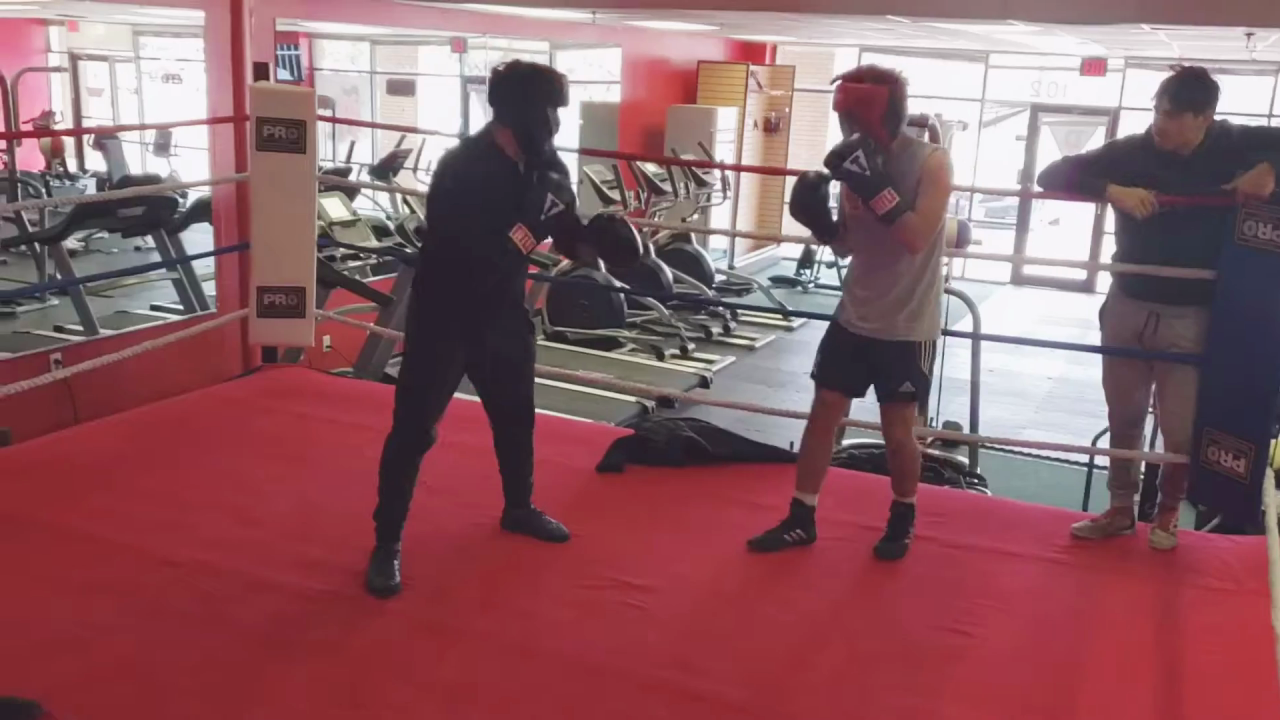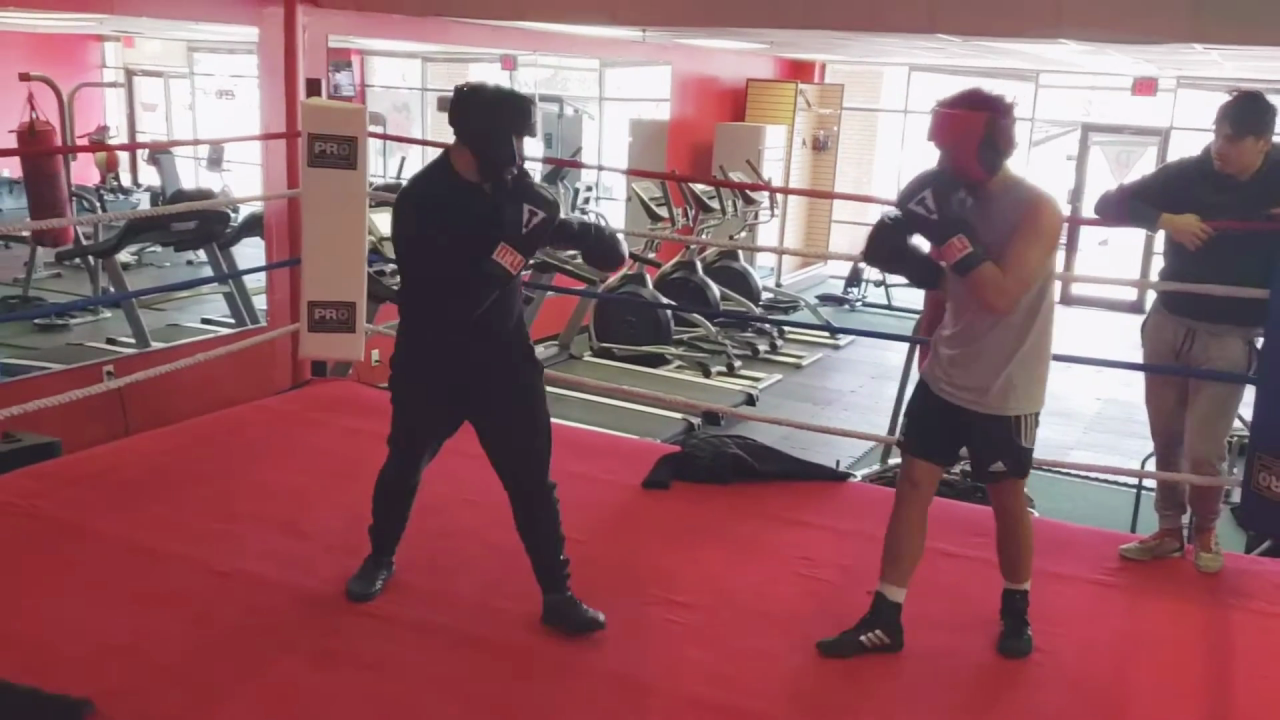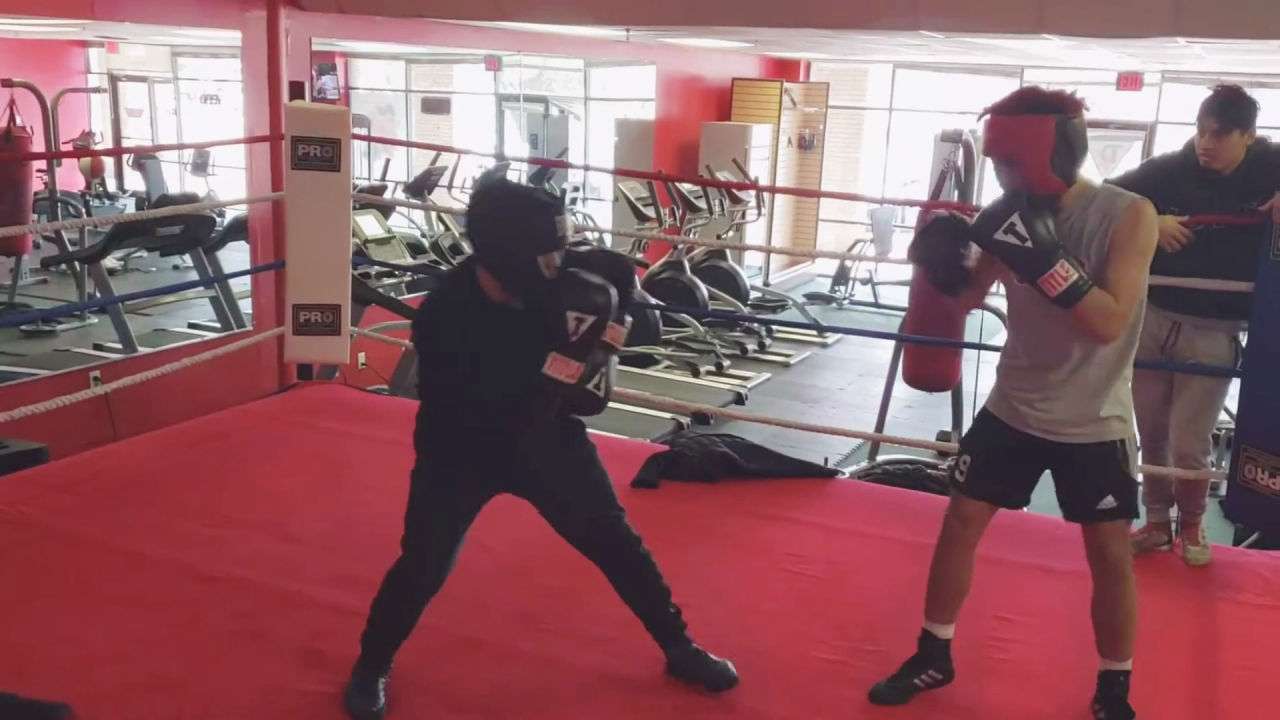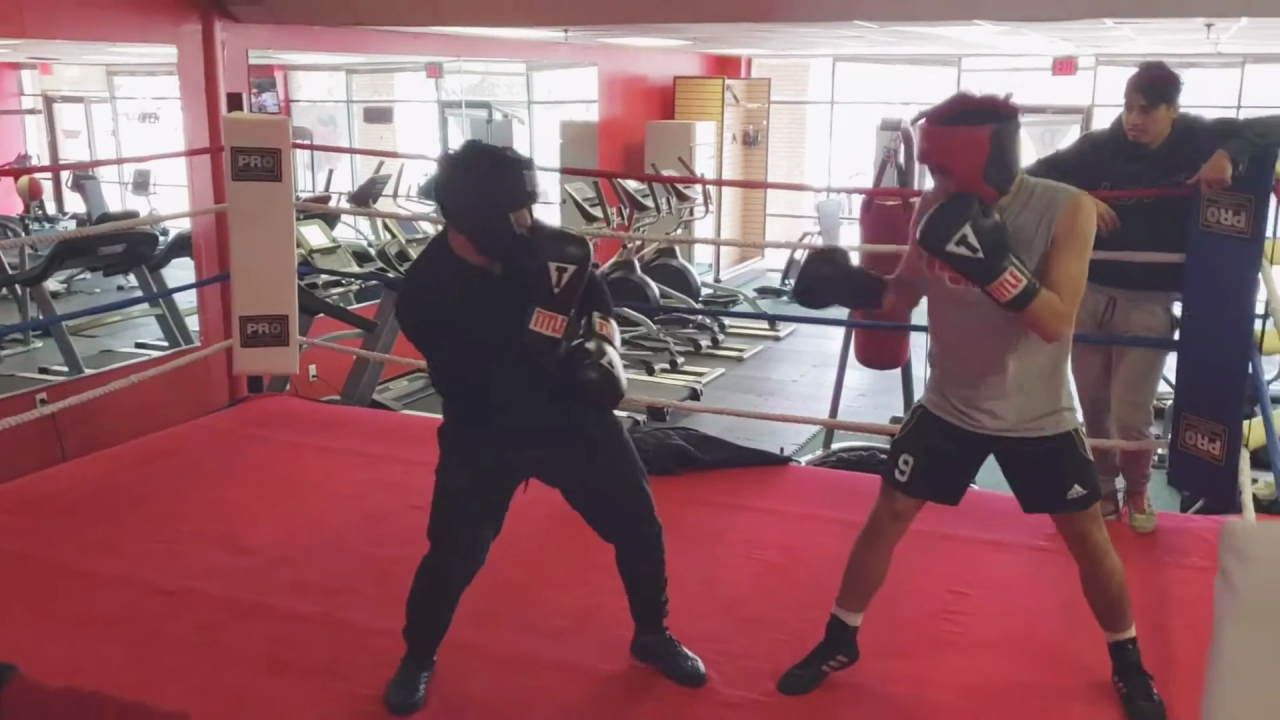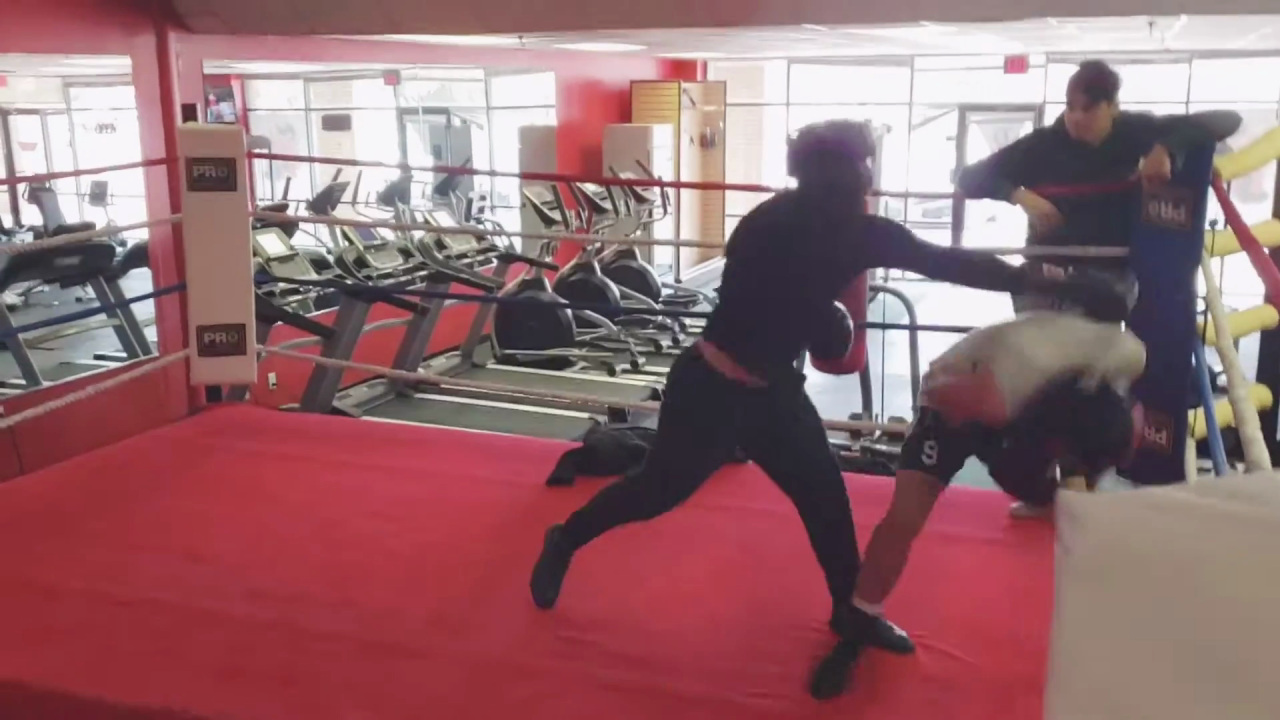
dt=1s
person 1, frame 1
left shoulder: (539, 162)
right shoulder: (462, 169)
left elbow: (563, 227)
right elbow: (475, 264)
left wrist: (598, 235)
right wrist: (534, 225)
left hip: (503, 311)
right hip: (445, 315)
left knee: (516, 415)
right knee: (414, 428)
left ankle: (518, 508)
right ankle: (387, 544)
person 1, frame 2
left shoulder: (505, 182)
right shoulder: (422, 202)
left elbow: (536, 222)
right elbow: (455, 300)
left wrist: (579, 235)
right wrist: (517, 242)
left hip: (503, 353)
right hip: (432, 359)
left knee: (530, 477)
right knee: (406, 463)
left ankle: (557, 594)
right ankle: (380, 557)
person 1, frame 3
left shoulder: (550, 274)
right shoulder: (443, 319)
left elbow: (618, 271)
right elbow: (503, 418)
left wrist: (600, 354)
right wrist: (569, 350)
left hip: (546, 430)
right hip: (460, 449)
left knee: (614, 537)
right knee: (425, 563)
left ankle: (679, 647)
right ankle: (373, 665)
person 1, frame 4
left shoulder: (533, 247)
right shoulder: (427, 291)
left elbow: (594, 295)
right elbow: (496, 383)
left wrist: (604, 343)
right wrist: (549, 305)
left hip: (567, 408)
right hip: (484, 430)
left knee: (637, 522)
right knee: (454, 552)
left ankle: (652, 635)
right ankle: (418, 657)
person 1, frame 5
left shoulder: (780, 218)
right shoulder: (841, 229)
right elbow: (950, 263)
right wrist: (1046, 276)
left hip: (767, 387)
right hip: (712, 389)
left knee: (824, 497)
right knee: (658, 489)
left ankle: (850, 609)
right ankle: (562, 542)
person 2, frame 1
left shoulder: (931, 163)
right shoulder: (859, 165)
left elbow: (916, 237)
left wrist: (874, 186)
right wrist: (817, 216)
left hip: (907, 326)
right hip: (854, 317)
left knee: (898, 431)
right knee: (824, 413)
left ankle: (902, 516)
right ankle: (800, 520)
person 2, frame 2
left shoulder: (1037, 210)
right shoulder: (966, 203)
left elbow: (1001, 294)
left wrist: (947, 232)
right wrist: (911, 260)
left hip: (1004, 392)
right hip: (944, 377)
left knee: (1007, 503)
right knee: (912, 492)
left ankle: (1016, 607)
right ankle: (884, 619)
person 2, frame 3
left shoulder: (1128, 215)
right shoulder: (1020, 214)
left elbow: (1108, 322)
right elbow: (967, 298)
left wrist: (1041, 258)
right wrist: (945, 264)
left hip: (1094, 424)
right hip: (1013, 410)
left knee: (1110, 557)
right knee: (960, 524)
right ankle: (933, 656)
person 2, frame 4
left shoulder: (1066, 210)
right shoulder: (934, 210)
left elbow: (1055, 322)
right elbow: (900, 294)
left wrist: (991, 263)
right wrist: (850, 283)
left hip: (1038, 416)
right hip: (950, 406)
left knee: (1089, 540)
right knee: (887, 517)
left ankle: (1128, 663)
right ankle: (840, 640)
person 2, frame 5
left shoulder: (1128, 358)
right shoulder: (993, 392)
right elbow: (941, 395)
right wrist: (1006, 457)
left hip: (1026, 423)
right hip: (964, 408)
right knee: (903, 518)
right ankle: (851, 639)
person 3, frame 1
left shoulder: (1237, 147)
right shoulder: (1129, 152)
right elbow: (1051, 176)
right wrist: (1111, 190)
left hip: (1192, 315)
right hip: (1128, 305)
left knee: (1182, 430)
right knee: (1123, 419)
left ankle: (1167, 512)
right ankle: (1120, 508)
person 3, frame 2
right shoulder: (1186, 174)
right elbow: (1109, 204)
right wrist: (1165, 220)
left hip: (1230, 335)
right hip: (1169, 322)
left knee: (1204, 449)
right knee: (1167, 439)
left ankle: (1205, 531)
right ankle: (1169, 530)
person 3, frame 3
right shoulder: (1169, 169)
right wrist: (1149, 221)
left hip: (1215, 329)
right hip: (1153, 317)
left knee: (1190, 444)
right knee: (1151, 434)
left ankle: (1191, 525)
right ankle: (1157, 522)
person 3, frame 4
left shoulder: (1200, 139)
right shoulder: (1099, 146)
right elbow: (1030, 177)
left wrist: (1228, 155)
left hip: (1150, 299)
right hip: (1089, 292)
left knee: (1132, 415)
right knee: (1093, 406)
left ankle: (1137, 493)
right ankle: (1103, 492)
person 3, frame 5
left shoulder: (1140, 133)
right shoulder: (1043, 145)
left elbow: (1224, 120)
right elbow: (970, 179)
left wrist: (1168, 148)
right wrist: (1019, 192)
